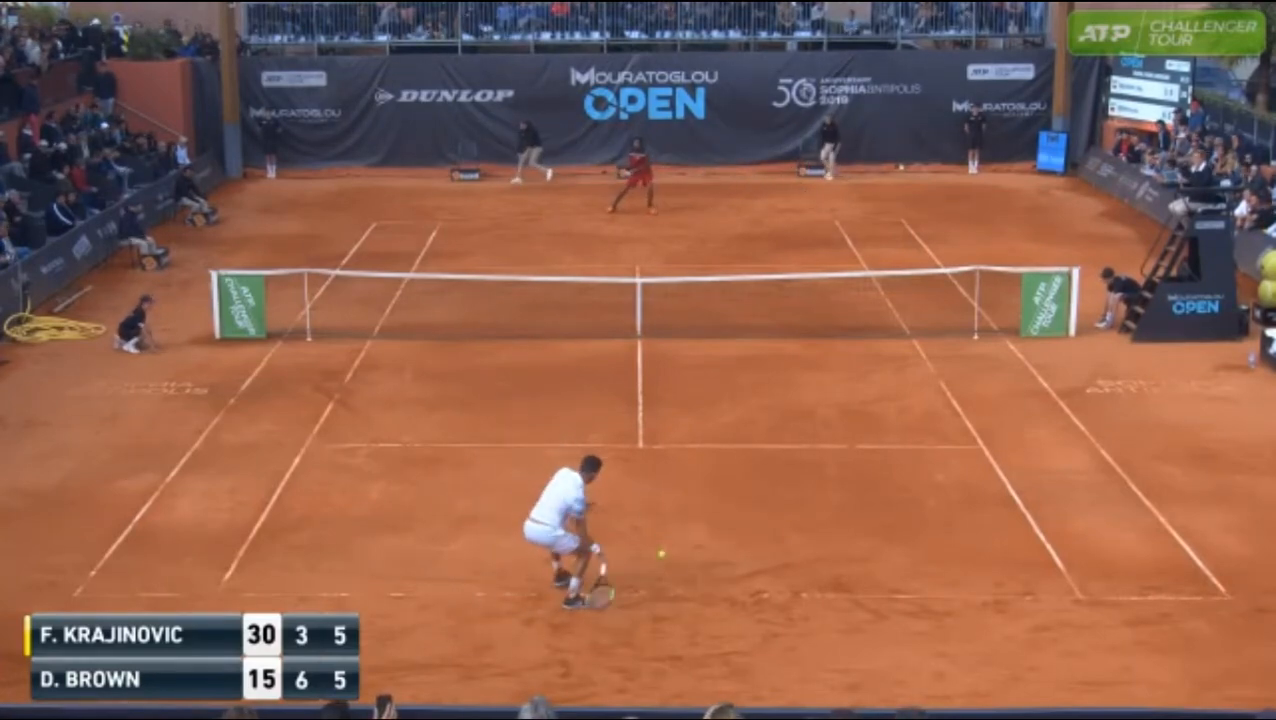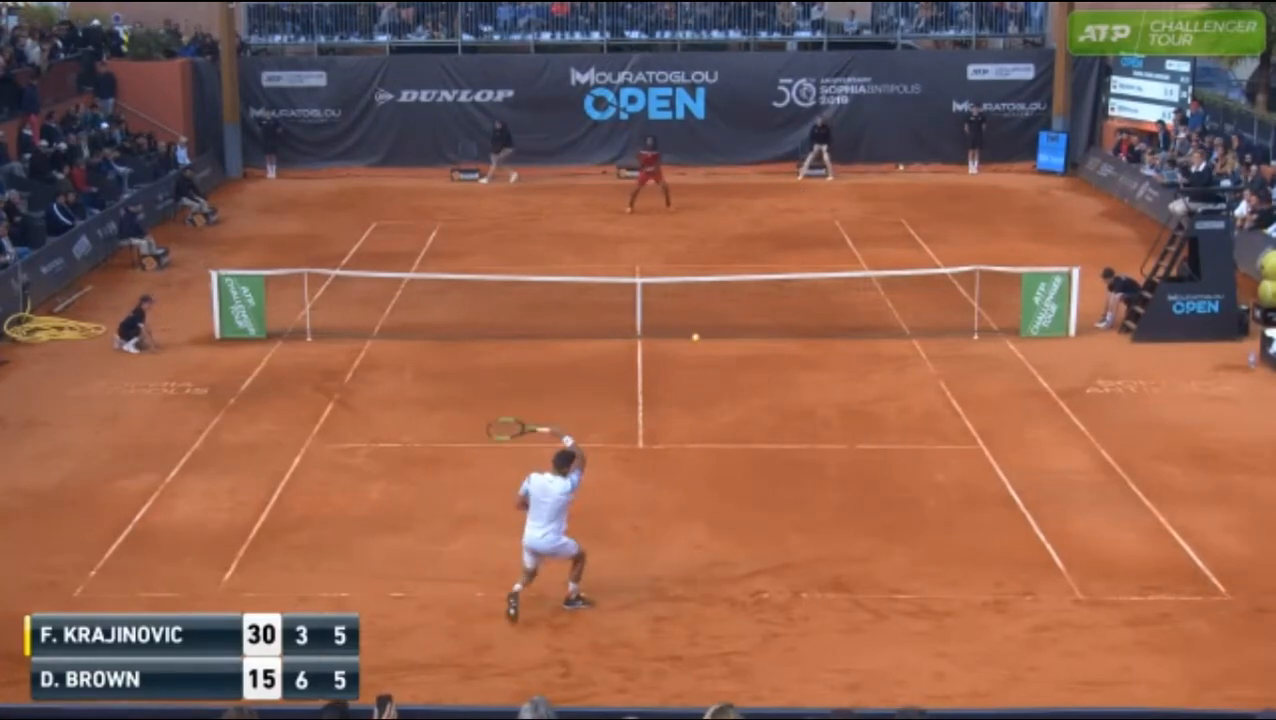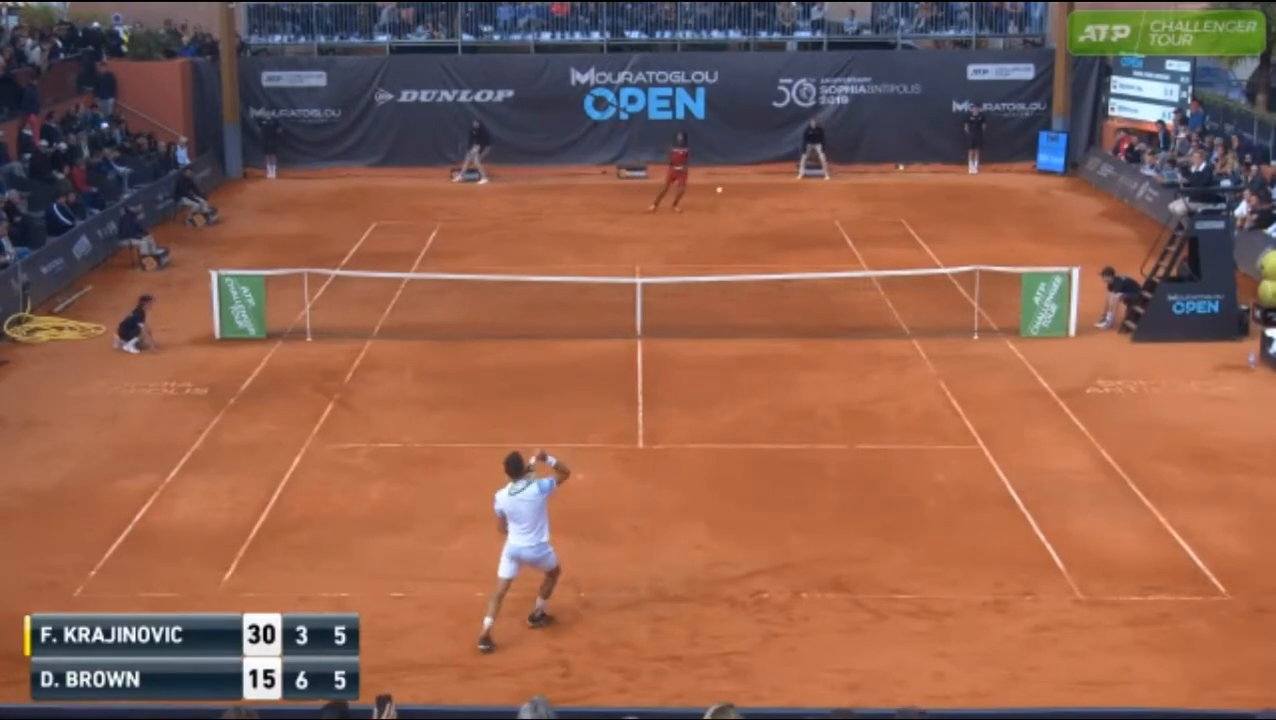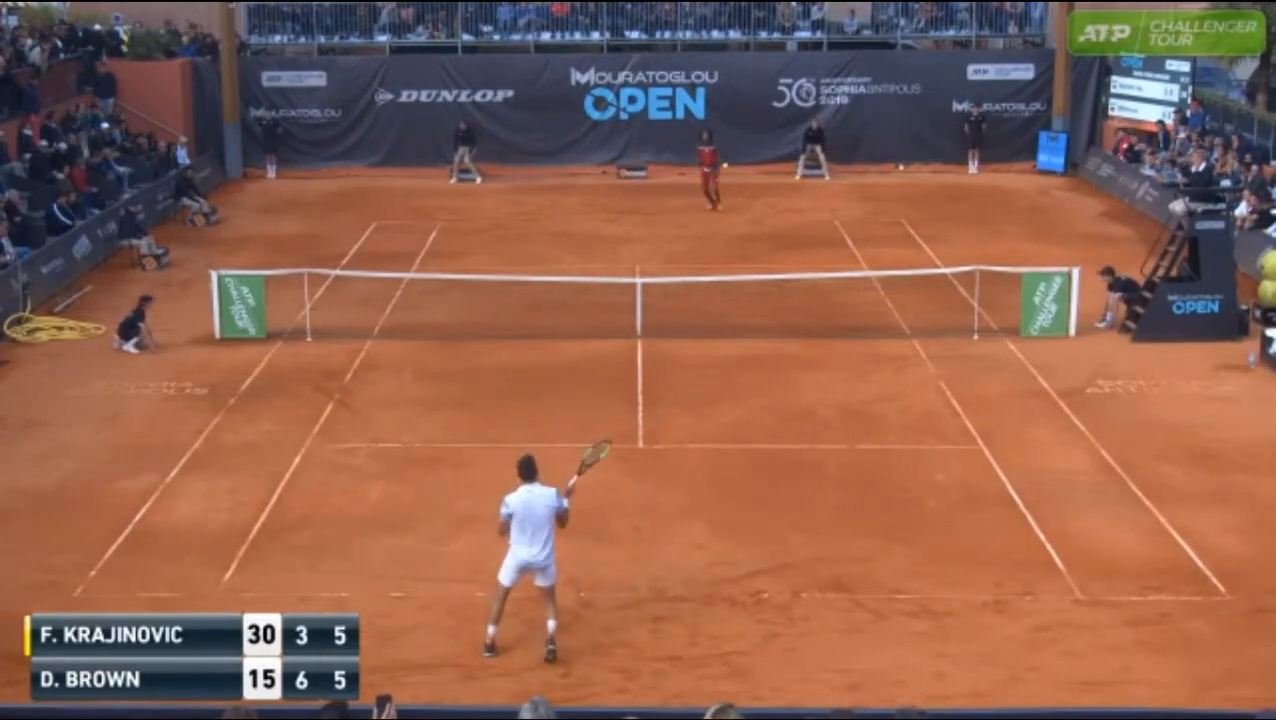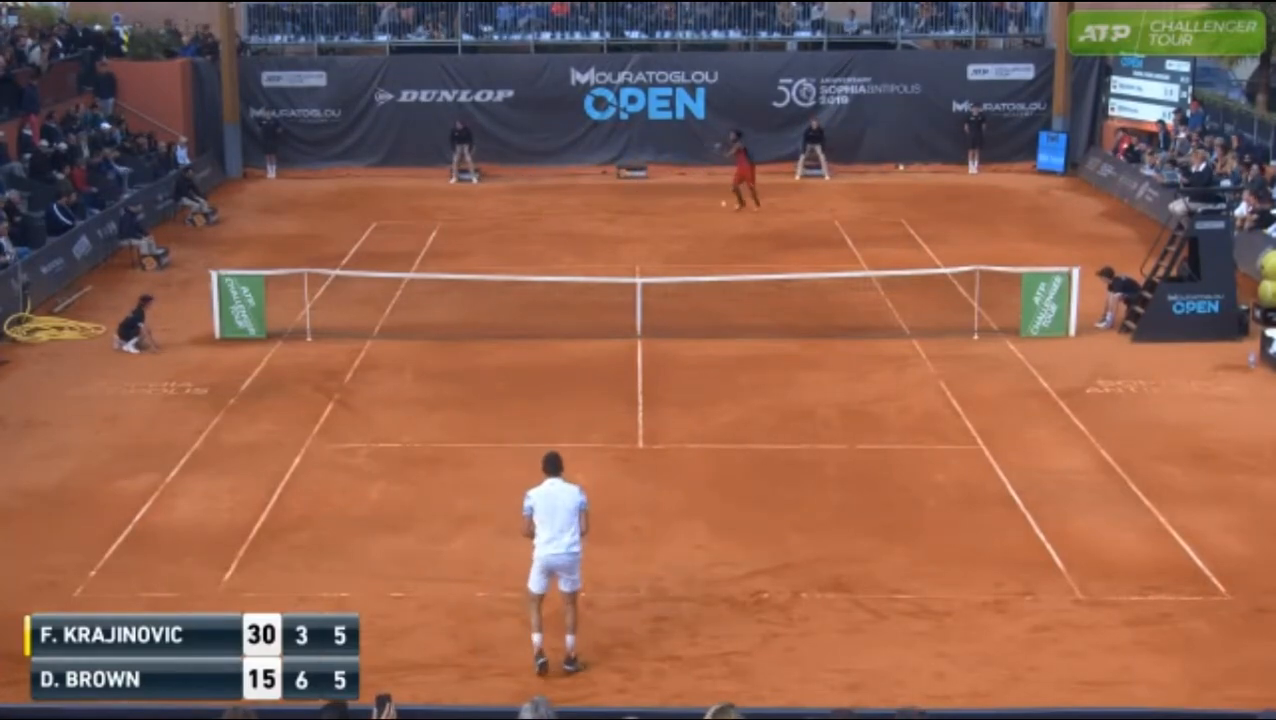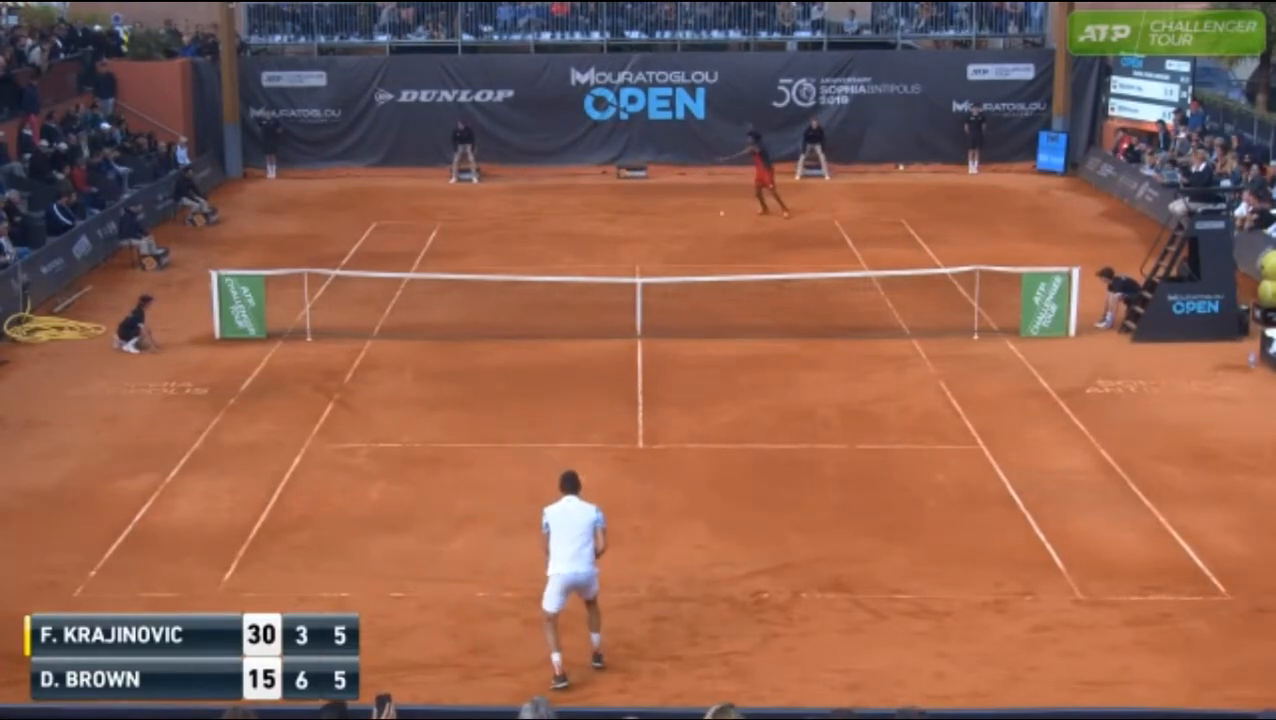
dt=0.3s
person 1, frame 1
left shoulder: (564, 473)
right shoulder: (578, 497)
right elbow: (580, 530)
right wrist: (594, 546)
left hip: (529, 528)
right hip: (545, 532)
left knee: (554, 539)
right knee: (584, 552)
left ankle: (558, 575)
right ankle: (572, 597)
person 1, frame 2
left shoulder: (532, 479)
right shoulder: (568, 487)
left elbow: (519, 504)
right elbow: (581, 461)
right wrist: (568, 440)
left hip: (529, 539)
right hip: (552, 543)
left knee: (529, 573)
right knee: (580, 557)
left ankle: (514, 594)
right ankle: (572, 597)
person 1, frame 3
left shoulder: (500, 497)
right shoulder: (540, 488)
left elbow: (502, 529)
right elbow: (565, 472)
right wrist: (544, 458)
left hip: (513, 548)
right hip: (538, 549)
left knee: (499, 592)
right knee: (554, 572)
left ankle: (484, 636)
right ankle: (538, 614)
person 1, frame 4
left shoulder: (511, 500)
right shoulder: (553, 495)
left elbow: (502, 532)
right elbow: (562, 525)
right wrist: (566, 501)
left hip: (518, 556)
right hip: (544, 558)
left knee: (499, 598)
right knee: (549, 598)
left ankle: (489, 644)
right ankle: (551, 640)
person 1, frame 5
left shoulder: (532, 495)
right shoulder: (577, 492)
left elbow: (526, 531)
right elbow: (584, 529)
left hip: (543, 557)
right hip: (570, 557)
left knee: (535, 604)
right knee: (570, 604)
left ankle: (538, 652)
right ankle: (571, 657)
person 1, frame 6
left shoulder: (549, 512)
right shoulder: (593, 511)
left elbow: (547, 548)
right elbow: (602, 546)
left hip: (560, 575)
right hip: (586, 574)
left knee: (549, 622)
right knee: (592, 603)
left ankle: (559, 673)
right ankle: (597, 654)
